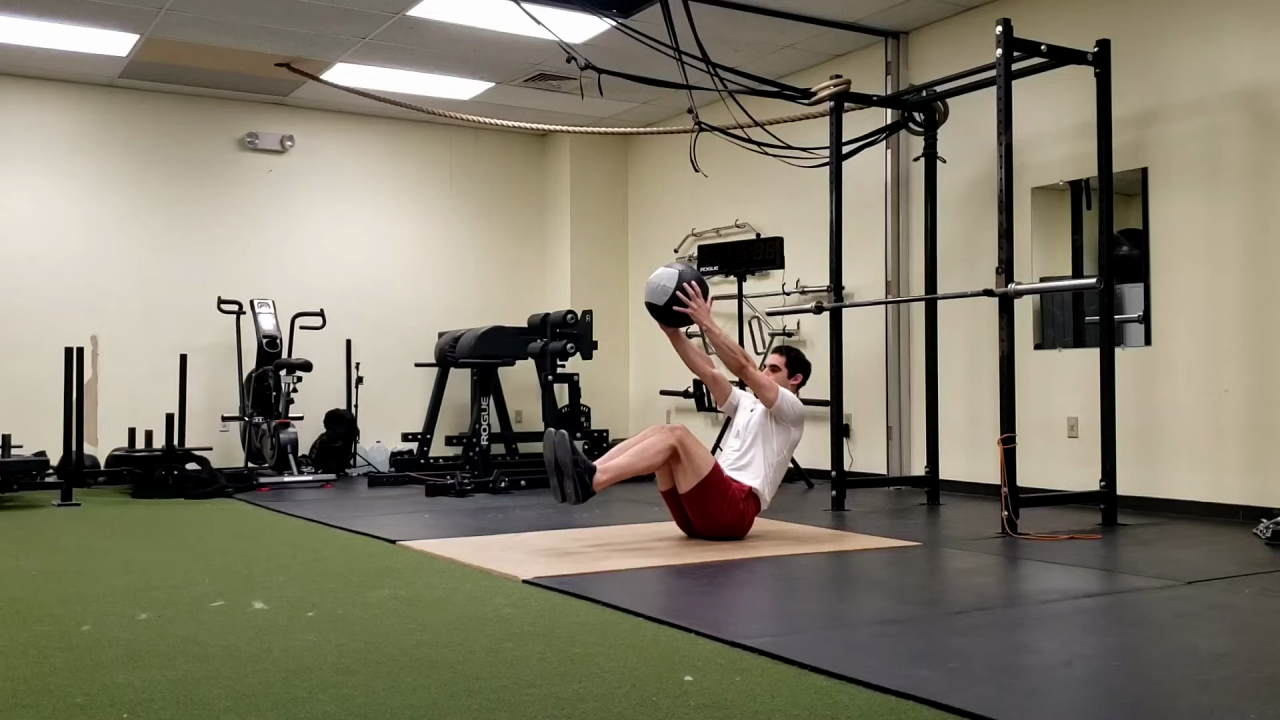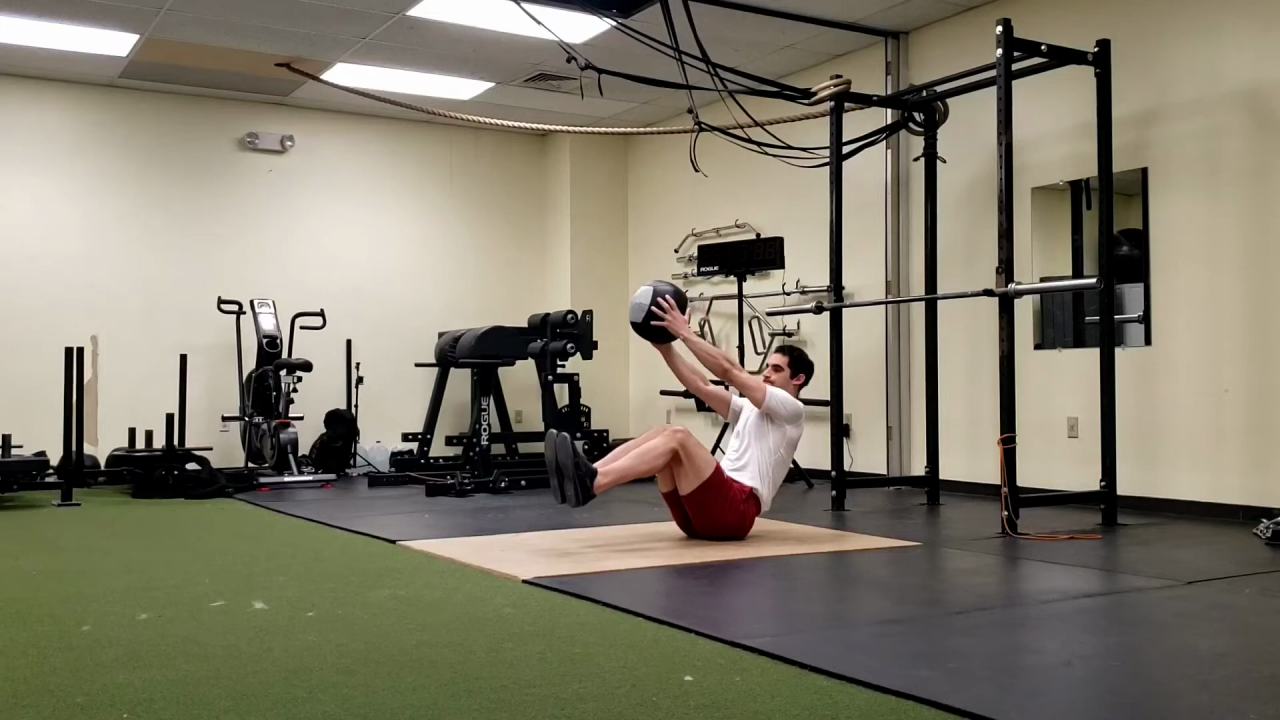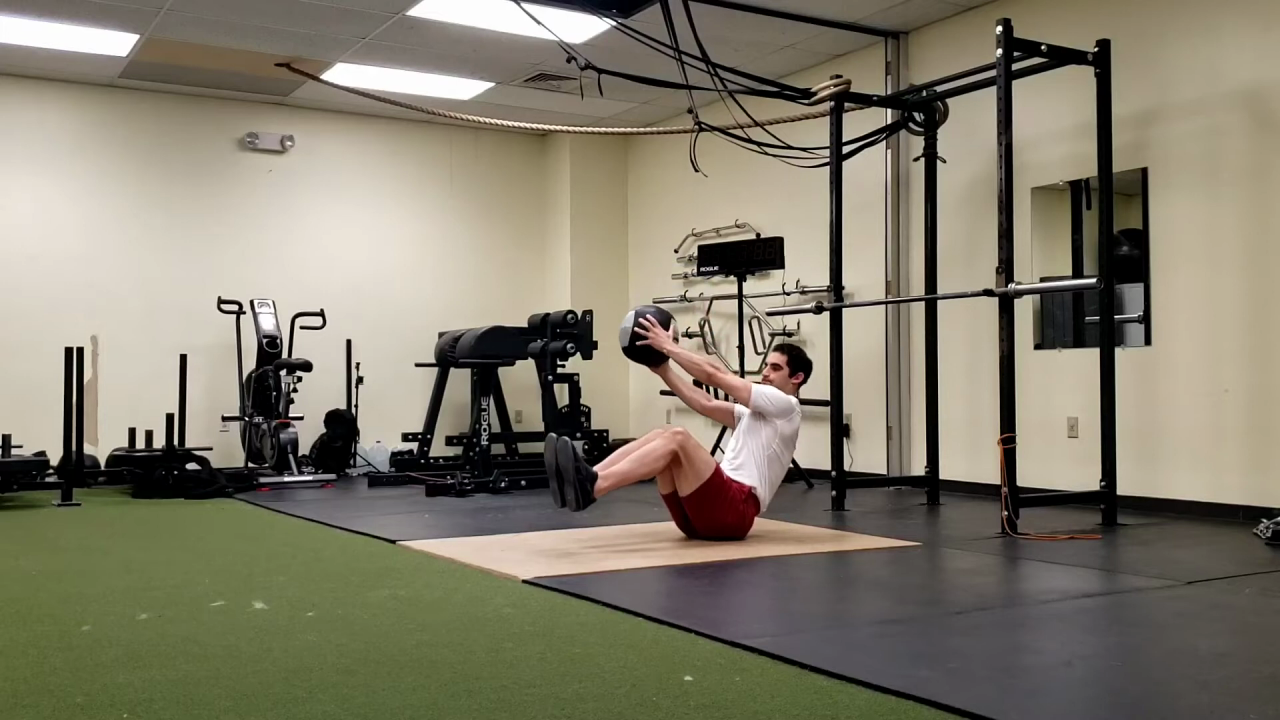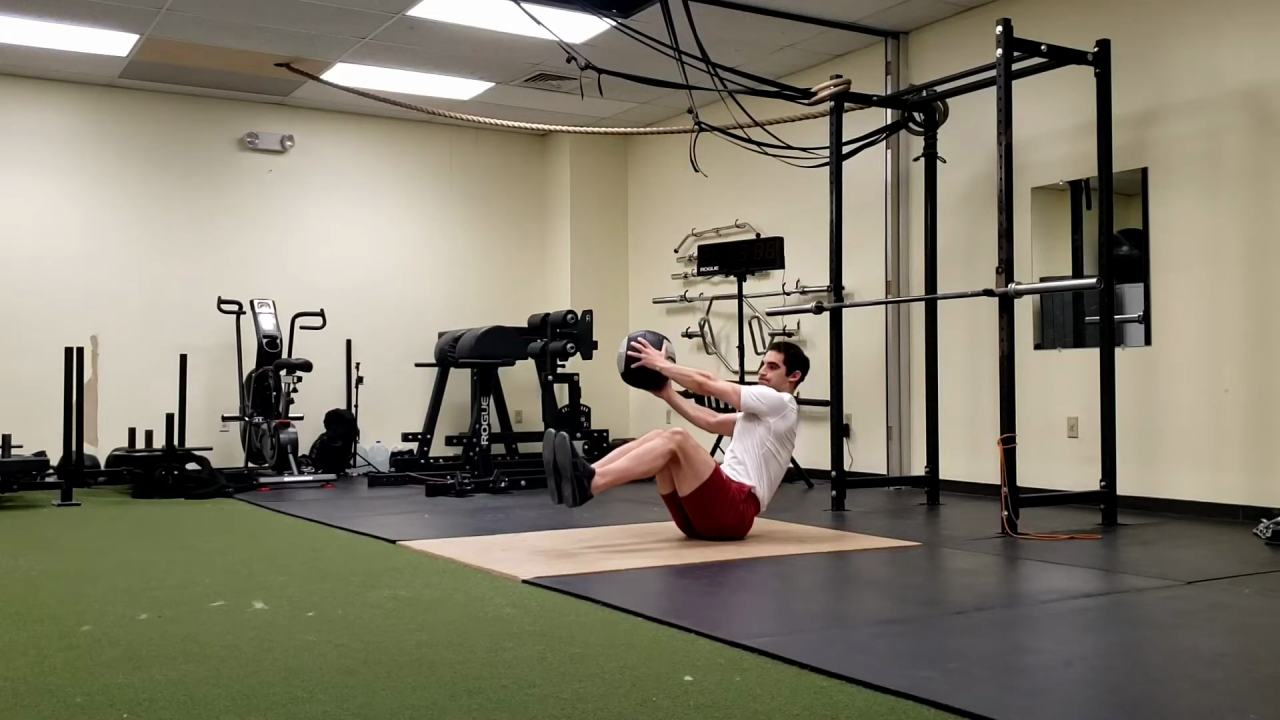
dt=0.5s
person 1, frame 1
left shoulder: (791, 412)
right shoulder: (748, 403)
left elbow: (744, 368)
right elbow: (707, 372)
left wrist: (706, 323)
right wrist: (672, 330)
left hip: (735, 510)
right hip: (704, 509)
left knee: (675, 435)
right knee: (661, 433)
left ankle: (589, 481)
right ankle: (586, 473)
person 1, frame 2
left shoulder: (790, 410)
right shoulder: (751, 408)
left elbow: (730, 372)
right elbow: (702, 386)
left wrist: (684, 333)
right wrist: (665, 347)
left hip: (735, 510)
right hip: (705, 509)
left knee: (677, 436)
right knee: (662, 433)
left ankle: (590, 483)
right ankle: (588, 474)
person 1, frame 3
left shoulder: (784, 406)
right shoulder: (755, 413)
left elbow: (716, 375)
right elbow: (707, 404)
left wrist: (668, 346)
right wrist: (663, 369)
left hip: (734, 510)
right hip: (703, 509)
left knee: (677, 438)
right knee: (662, 436)
left ankle: (591, 487)
right ankle: (587, 478)
person 1, frame 4
left shoulder: (780, 404)
right shoulder: (760, 413)
left elbow: (707, 384)
right elbow: (713, 422)
left wrist: (661, 364)
right wrist: (666, 392)
left hip: (734, 510)
right hip: (705, 509)
left knee: (676, 438)
right knee: (660, 437)
left ankle: (589, 484)
right ankle: (586, 475)
